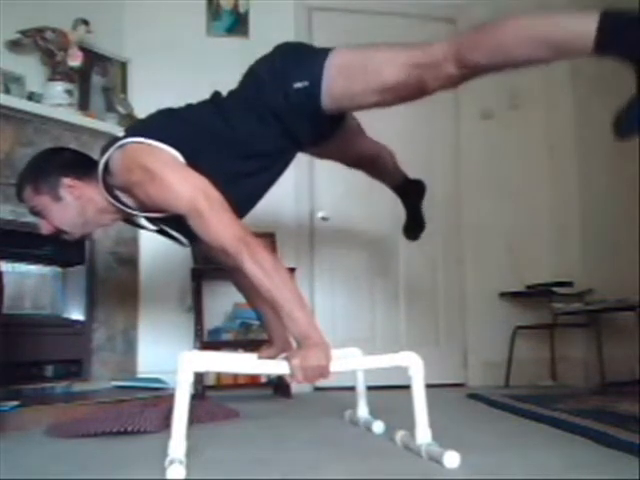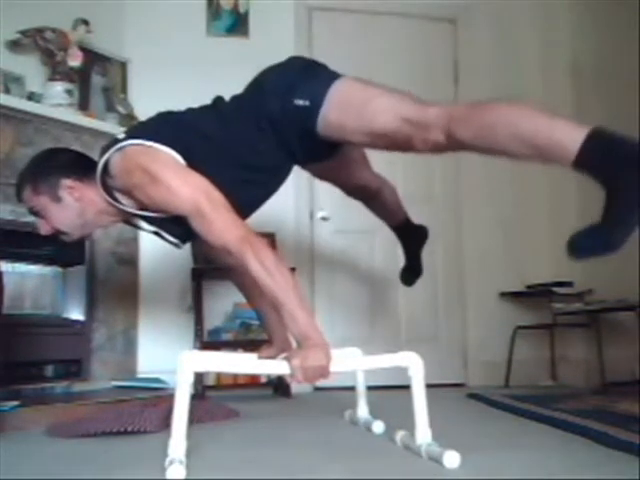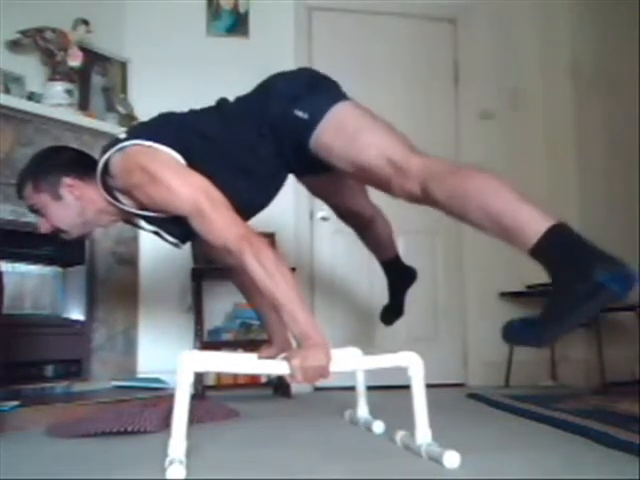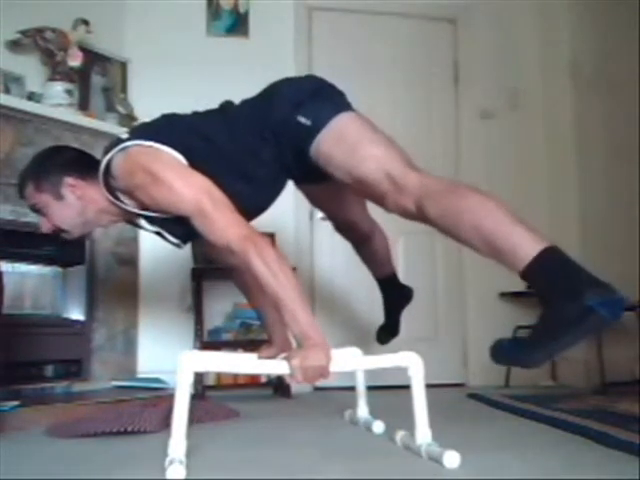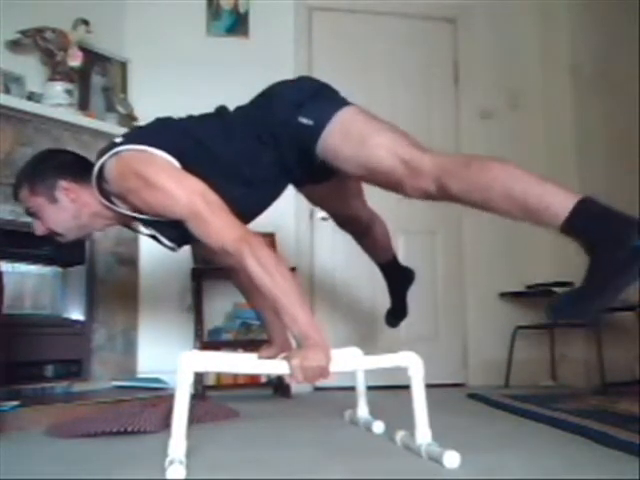
dt=0.4s
person 1, frame 1
left shoulder: (134, 169)
right shoulder: (134, 205)
left elbow: (240, 247)
right elbow: (232, 259)
left wrist: (311, 340)
right wrist: (278, 337)
left hip: (288, 84)
right hip: (285, 114)
left knee: (441, 64)
right knee: (357, 152)
right ankle: (405, 190)
person 1, frame 2
left shoulder: (135, 170)
right shoulder: (135, 209)
left elbow: (243, 245)
right elbow: (233, 257)
left wrist: (311, 340)
right wrist: (278, 337)
left hip: (290, 96)
right hip: (287, 126)
left knee: (435, 127)
right knee: (360, 182)
right ankle: (408, 235)
person 1, frame 3
left shoulder: (135, 169)
right shoulder: (136, 208)
left elbow: (244, 244)
right elbow: (232, 256)
left wrist: (311, 340)
right wrist: (278, 337)
left hip: (291, 104)
right hip: (286, 133)
left knee: (413, 175)
right knee: (354, 208)
left ankle: (582, 263)
right ankle: (396, 274)
person 1, frame 4
left shoulder: (138, 170)
right shoulder: (134, 207)
left elbow: (246, 243)
right elbow: (234, 257)
left wrist: (312, 340)
right wrist: (278, 337)
left hip: (295, 112)
right hip: (287, 139)
left knee: (409, 192)
right knee: (353, 221)
left ankle: (572, 289)
right ankle: (393, 293)
person 1, frame 5
left shoulder: (131, 174)
right shoulder: (130, 210)
left elbow: (243, 246)
right elbow: (231, 256)
left wrist: (312, 340)
right wrist: (278, 338)
left hip: (292, 114)
right hip: (285, 145)
left knee: (424, 172)
right knee: (353, 215)
right ankle: (396, 277)
